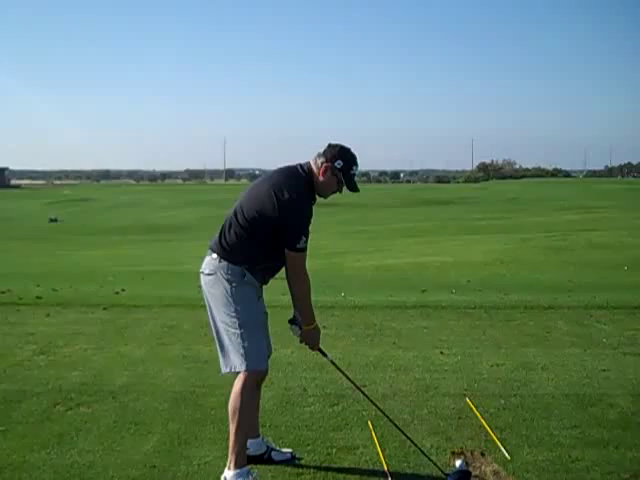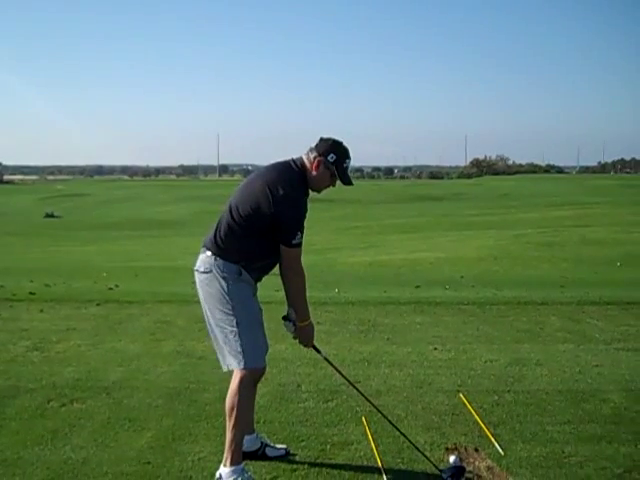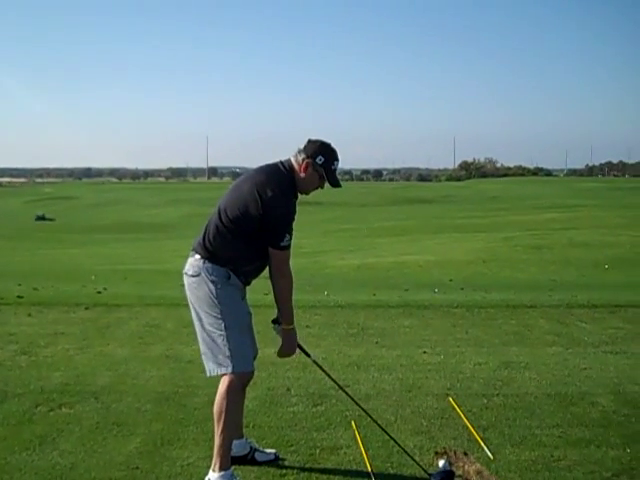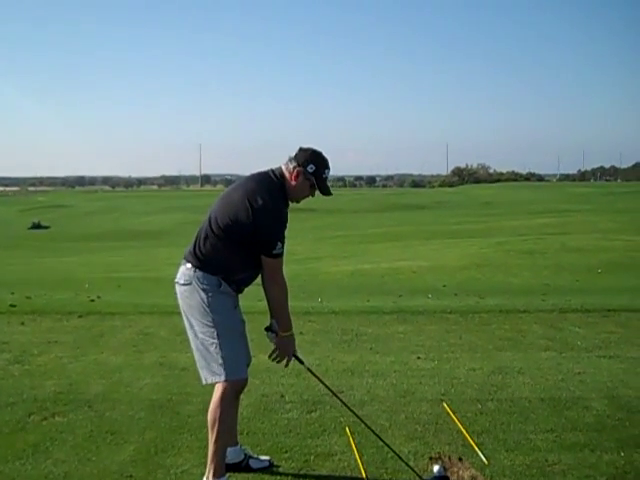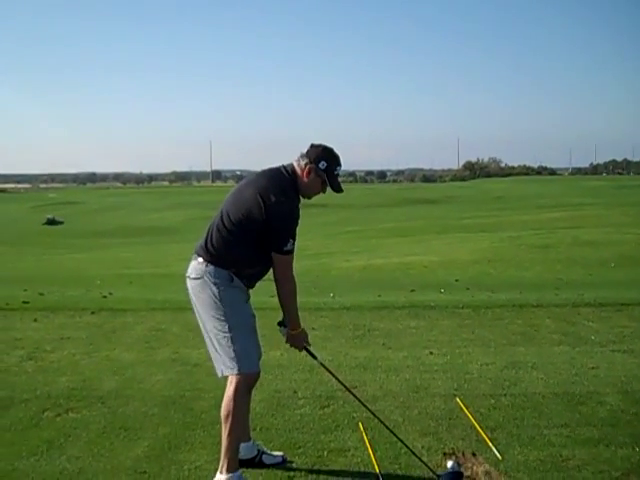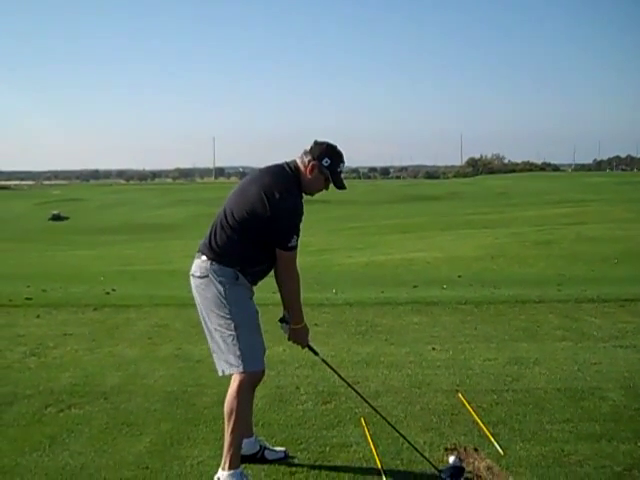
dt=0.4s
person 1, frame 1
left shoulder: (290, 180)
right shoulder: (296, 197)
left elbow: (290, 262)
right elbow: (296, 271)
left wrist: (299, 313)
right wrist: (309, 323)
left hip: (240, 274)
right hip: (230, 276)
left knee: (256, 365)
right knee: (251, 371)
left ankle: (253, 445)
person 1, frame 2
left shoulder: (282, 175)
right shoulder: (290, 193)
left elbow: (284, 257)
right elbow: (292, 266)
left wrist: (292, 308)
right wrist: (304, 320)
left hip: (231, 271)
right hip: (225, 273)
left knee: (252, 362)
right knee: (248, 368)
left ankle: (248, 440)
person 1, frame 3
left shoulder: (271, 178)
right shoulder: (278, 195)
left elbow: (273, 261)
right elbow: (280, 270)
left wrist: (282, 319)
right wrist: (288, 326)
left hip: (222, 275)
right hip: (213, 277)
left knee: (241, 366)
right knee: (236, 372)
left ankle: (237, 445)
person 1, frame 4
left shoulder: (261, 186)
right shoulder: (271, 205)
left elbow: (265, 269)
right elbow: (273, 278)
left wrist: (277, 321)
right wrist: (286, 332)
left hip: (212, 283)
right hip: (205, 285)
left knee: (234, 374)
right knee: (230, 379)
left ankle: (231, 452)
person 1, frame 5
left shoulder: (272, 181)
right shoulder: (283, 201)
left elbow: (276, 264)
right elbow: (284, 274)
left wrist: (288, 319)
right wrist: (295, 326)
left hip: (223, 277)
right hip: (217, 280)
left knee: (247, 367)
right knee: (243, 373)
left ankle: (245, 448)
person 1, frame 6
left shoulder: (275, 178)
right shoulder: (286, 197)
left elbow: (278, 261)
right elbow: (287, 270)
left wrist: (289, 313)
right wrist: (298, 322)
left hip: (224, 273)
right hip: (221, 277)
left knee: (250, 365)
right knee: (248, 371)
left ankle: (247, 443)
